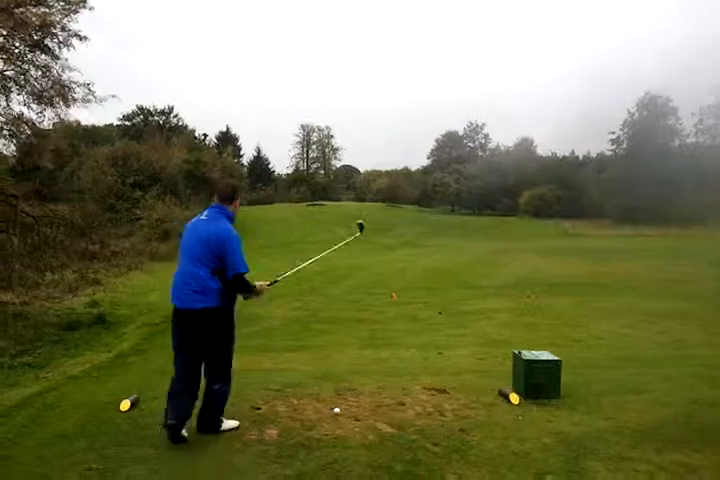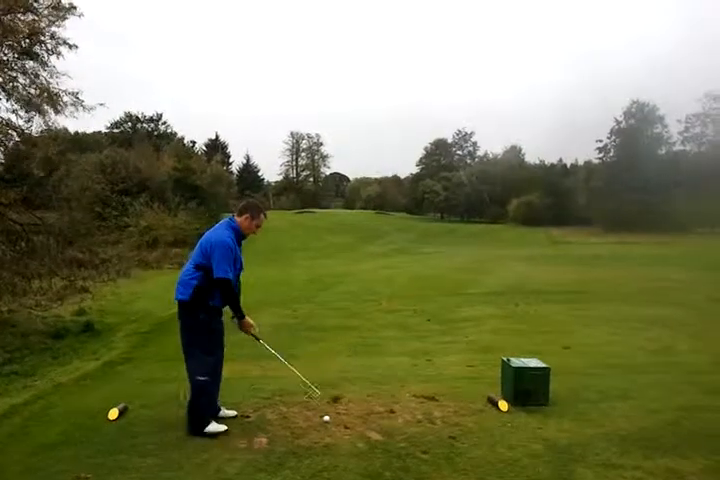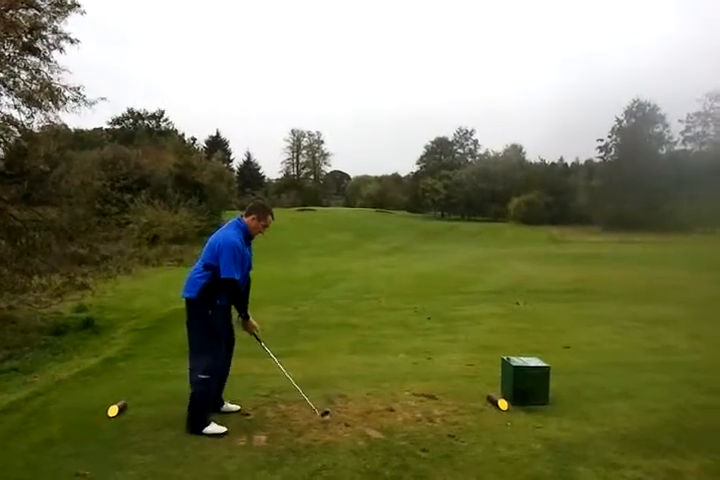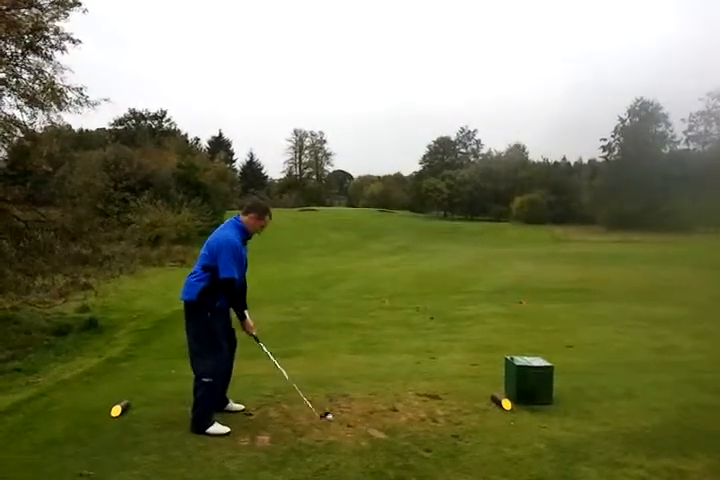
dt=1s
person 1, frame 1
left shoulder: (193, 224)
right shoulder: (226, 232)
right elbow: (236, 280)
left wrist: (242, 289)
right wrist: (254, 289)
left hip: (184, 304)
right hip: (212, 307)
left knee: (186, 364)
right knee: (217, 366)
left ankle: (175, 420)
right ankle: (210, 421)
person 1, frame 2
left shoulder: (229, 234)
right shoulder: (224, 240)
left elbow: (230, 280)
right elbow: (224, 283)
left wrist: (238, 313)
right wrist: (241, 316)
left hip: (206, 302)
right hip: (196, 303)
left knee: (212, 356)
right knee: (205, 359)
left ankle: (210, 407)
right ankle: (199, 420)
person 1, frame 3
left shoulder: (241, 237)
right shoulder: (230, 240)
left elbow: (243, 279)
right elbow: (230, 283)
left wrist: (244, 312)
right wrist: (245, 317)
left hip: (217, 300)
right hip: (203, 301)
left knee: (225, 348)
right knee: (208, 356)
left ankle: (214, 400)
right ankle: (198, 419)
person 1, frame 4
left shoulder: (236, 234)
right shoulder: (229, 240)
left elbow: (238, 279)
right elbow: (229, 283)
left wrist: (244, 311)
right wrist: (242, 318)
left hip: (215, 301)
right hip: (202, 303)
left knee: (226, 348)
right knee: (210, 358)
left ankle: (218, 400)
right ankle: (201, 420)
